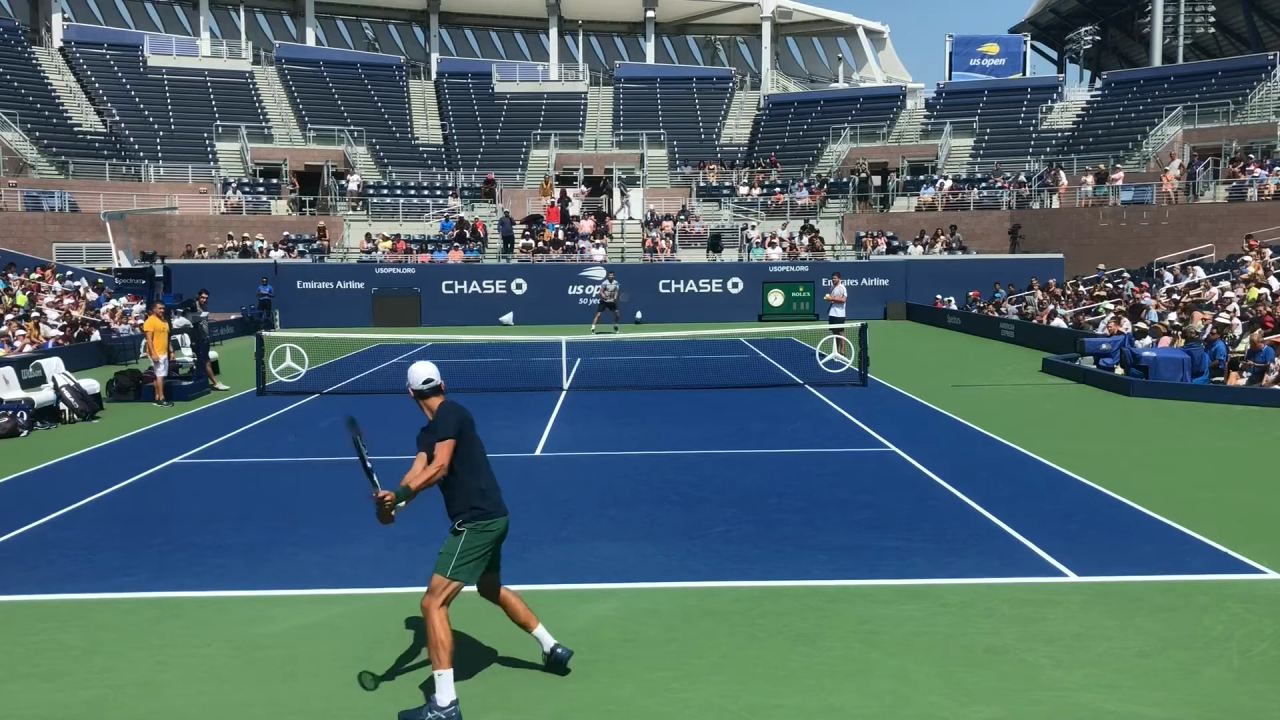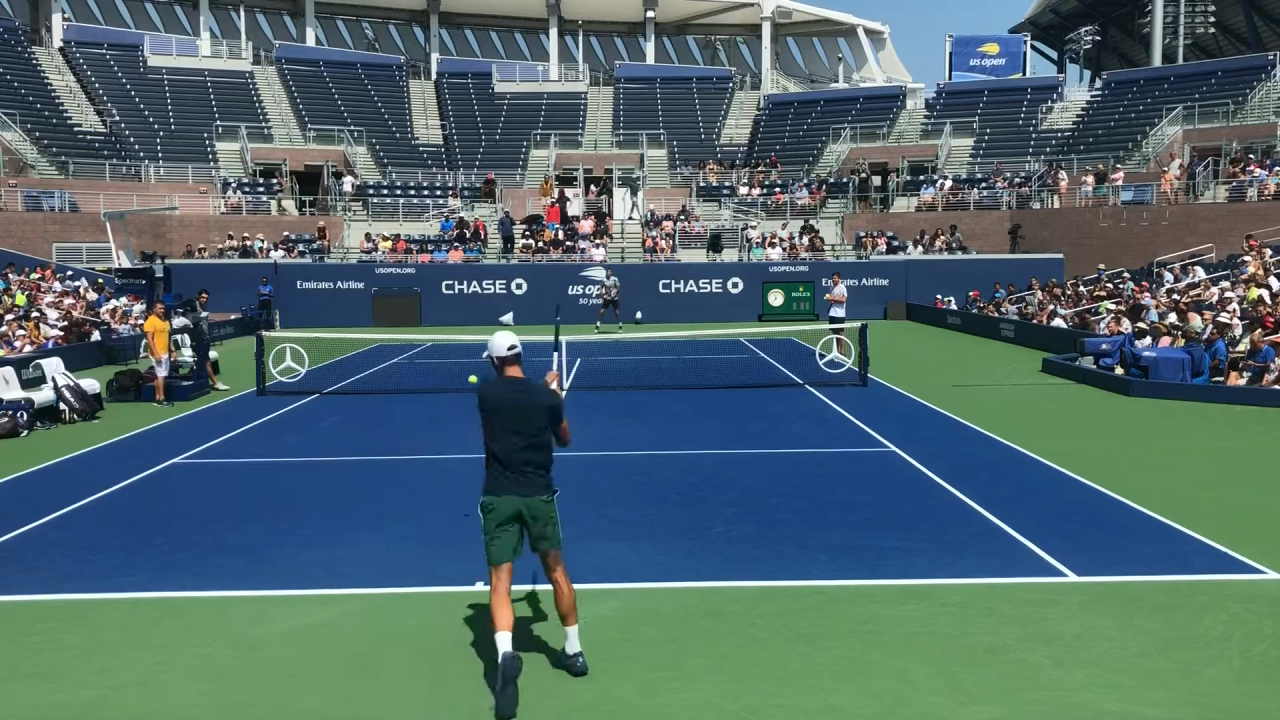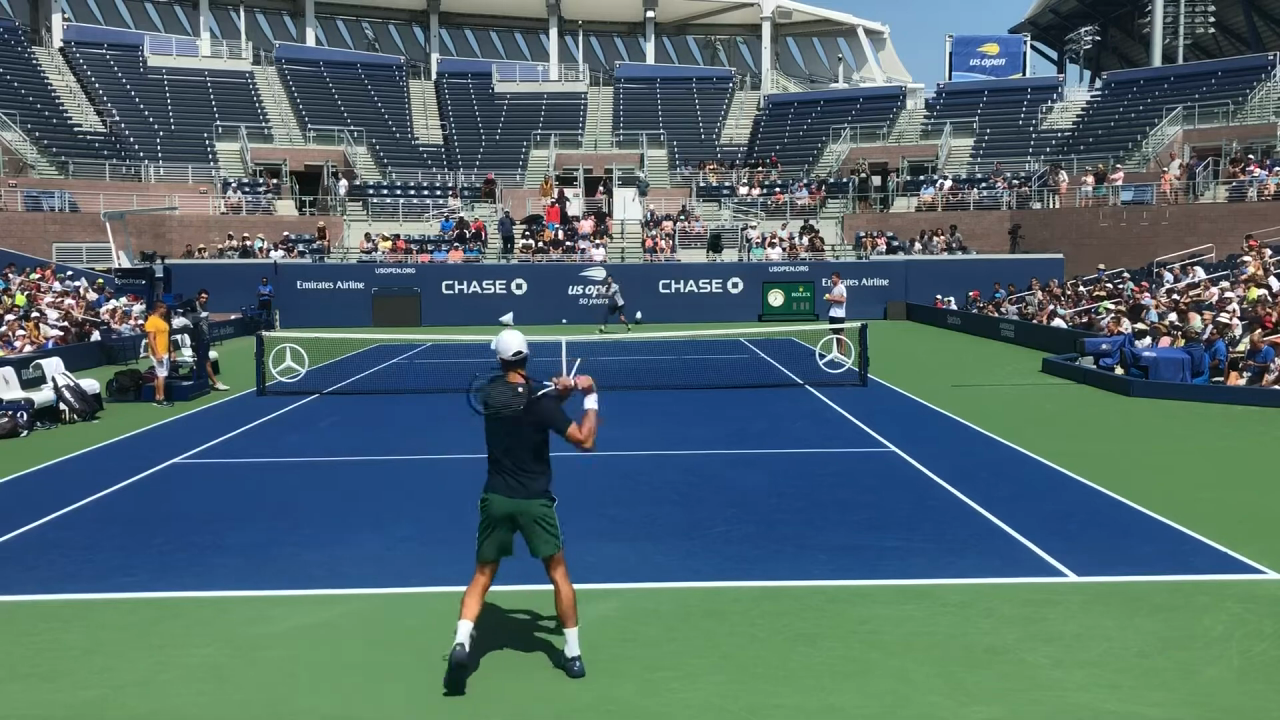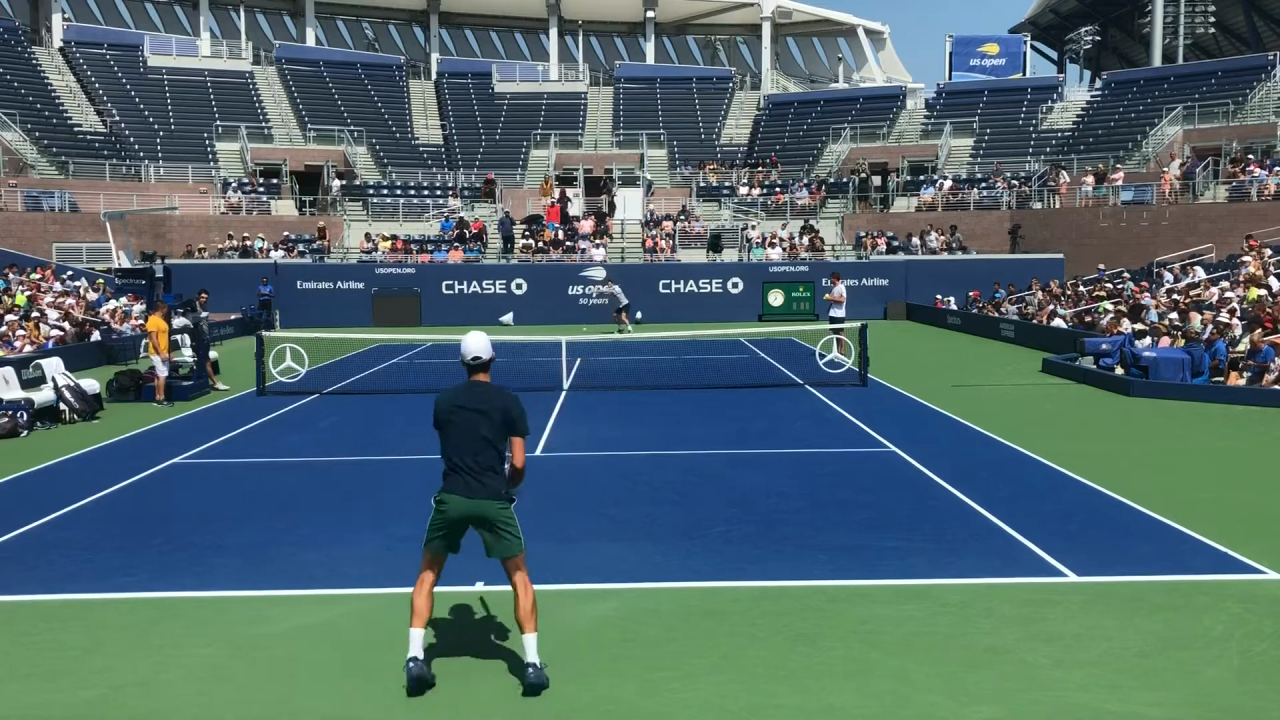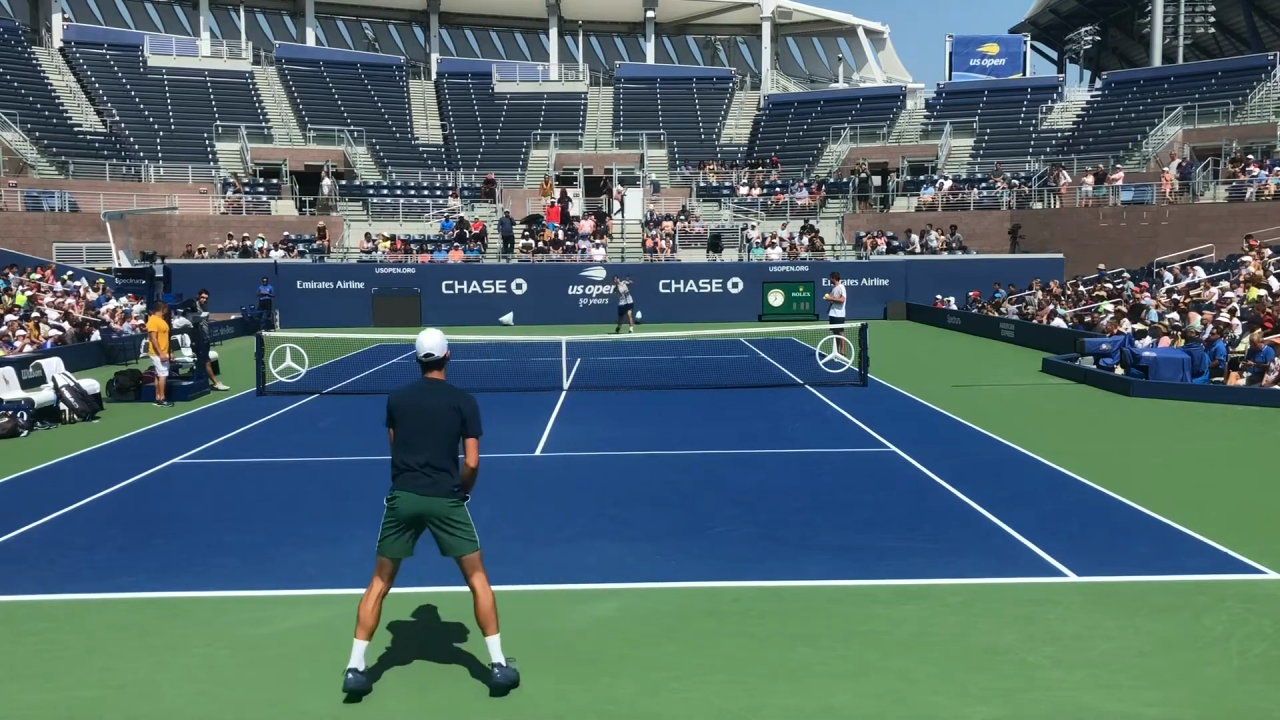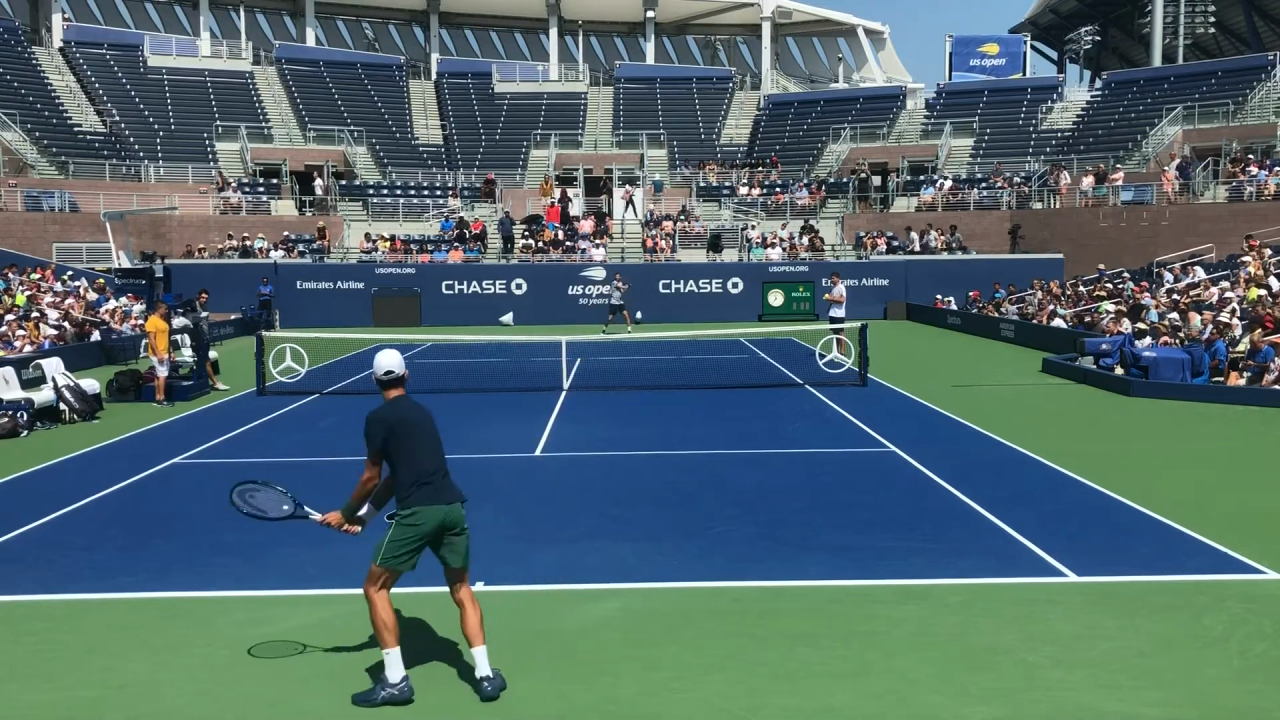
dt=0.4s
person 1, frame 1
left shoulder: (452, 414)
right shoulder: (427, 433)
left elbow: (439, 468)
right elbow: (417, 473)
left wrist: (398, 496)
right wrist: (393, 500)
left hip: (477, 523)
right hip: (490, 518)
left knee: (433, 604)
right knee: (492, 589)
right ankle: (554, 649)
person 1, frame 2
left shoulder: (488, 390)
right shoulder: (548, 397)
right elbow: (564, 440)
left hip: (501, 499)
right hip: (540, 496)
left knee: (501, 583)
right knee: (556, 573)
left ankle: (506, 654)
right ankle: (573, 652)
person 1, frame 3
left shoulder: (492, 389)
right shoulder: (542, 405)
right elbow: (585, 442)
left wrist: (561, 389)
right wrist: (590, 397)
left hip: (496, 499)
right hip: (535, 501)
left knee: (481, 578)
right knee: (558, 575)
left ankle: (462, 645)
right ankle: (572, 654)
person 1, frame 4
left shoulder: (443, 401)
right shoulder: (509, 402)
right elbow: (518, 464)
right wrist: (509, 486)
left hip: (451, 500)
right hip: (494, 501)
left knee: (427, 575)
right knee: (519, 578)
left ankle: (416, 659)
right ankle: (532, 665)
person 1, frame 5
left shoulder: (396, 398)
right shoulder: (464, 402)
left elbow: (395, 449)
right elbow: (472, 464)
right wrist: (461, 492)
left hip: (402, 498)
right hip: (446, 500)
left knee: (379, 584)
right knee: (478, 579)
left ankle: (355, 669)
right ankle: (499, 666)
person 1, frame 6
left shoulder: (378, 418)
right shoulder: (421, 412)
left elbow: (371, 477)
left wrist: (347, 513)
right wrist: (365, 513)
left hip: (417, 512)
right hip: (452, 507)
left knee: (375, 588)
right knee: (461, 591)
left ankle: (395, 680)
right ankle: (485, 676)
